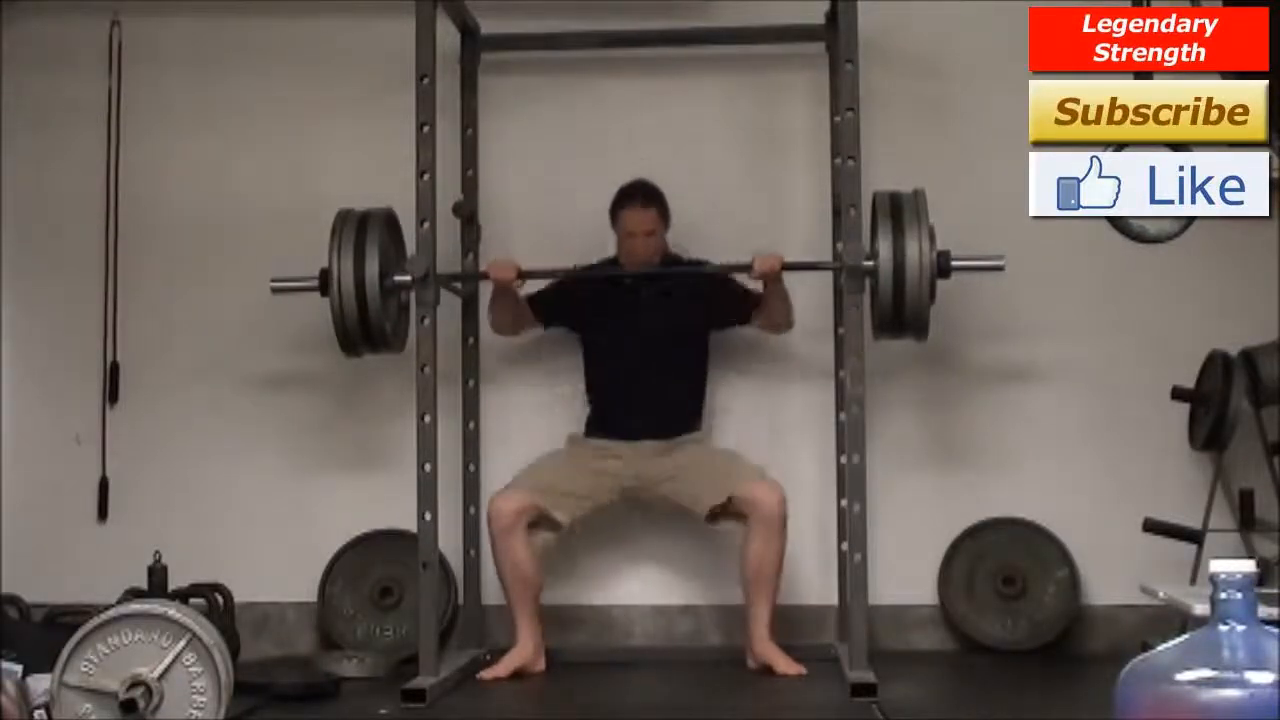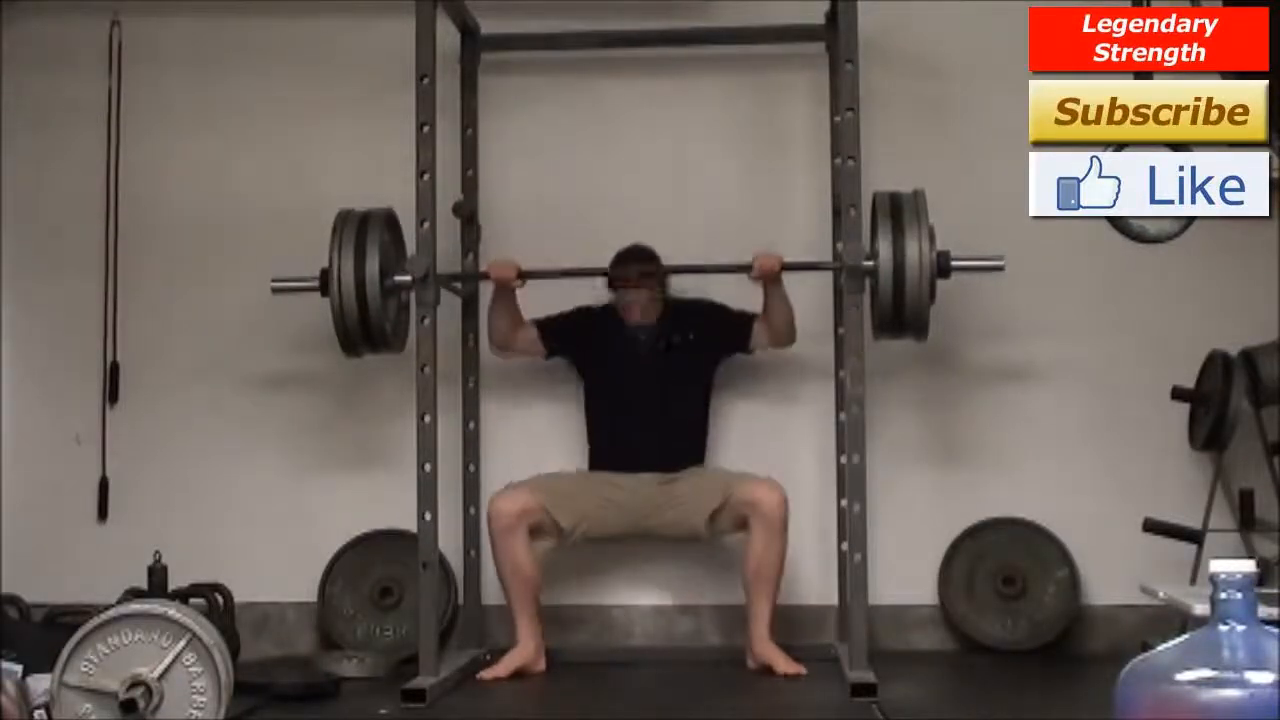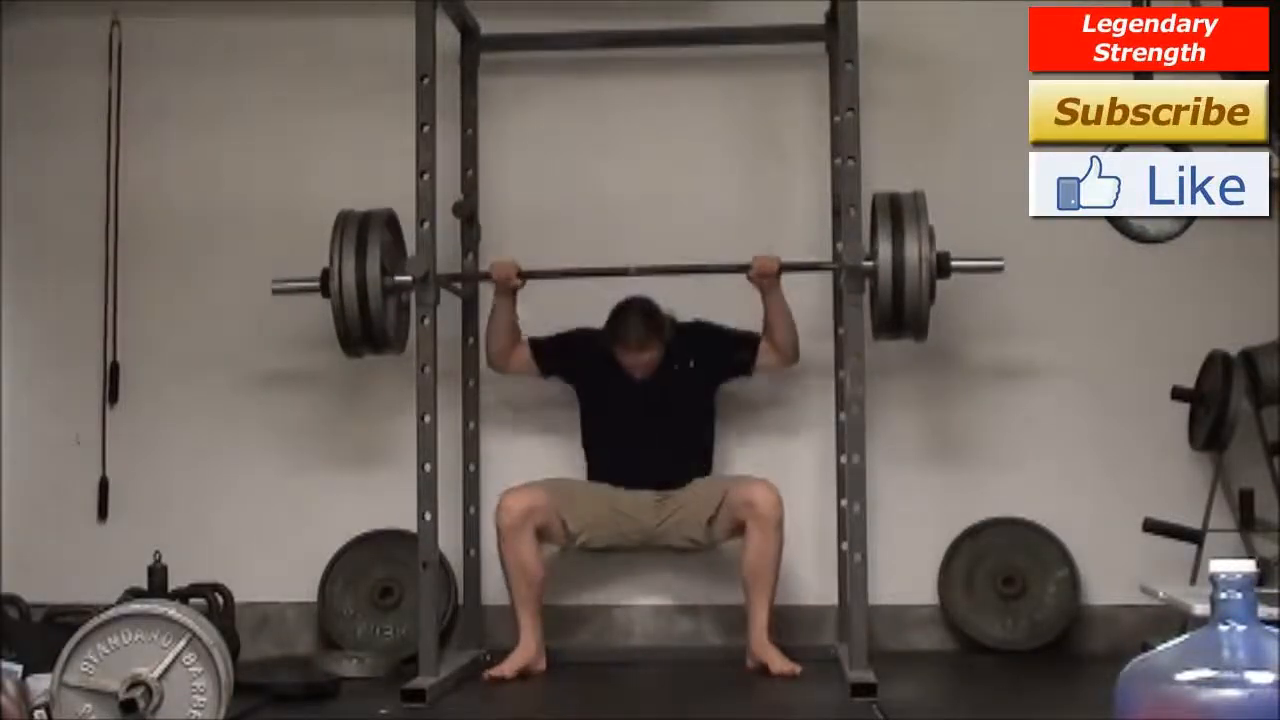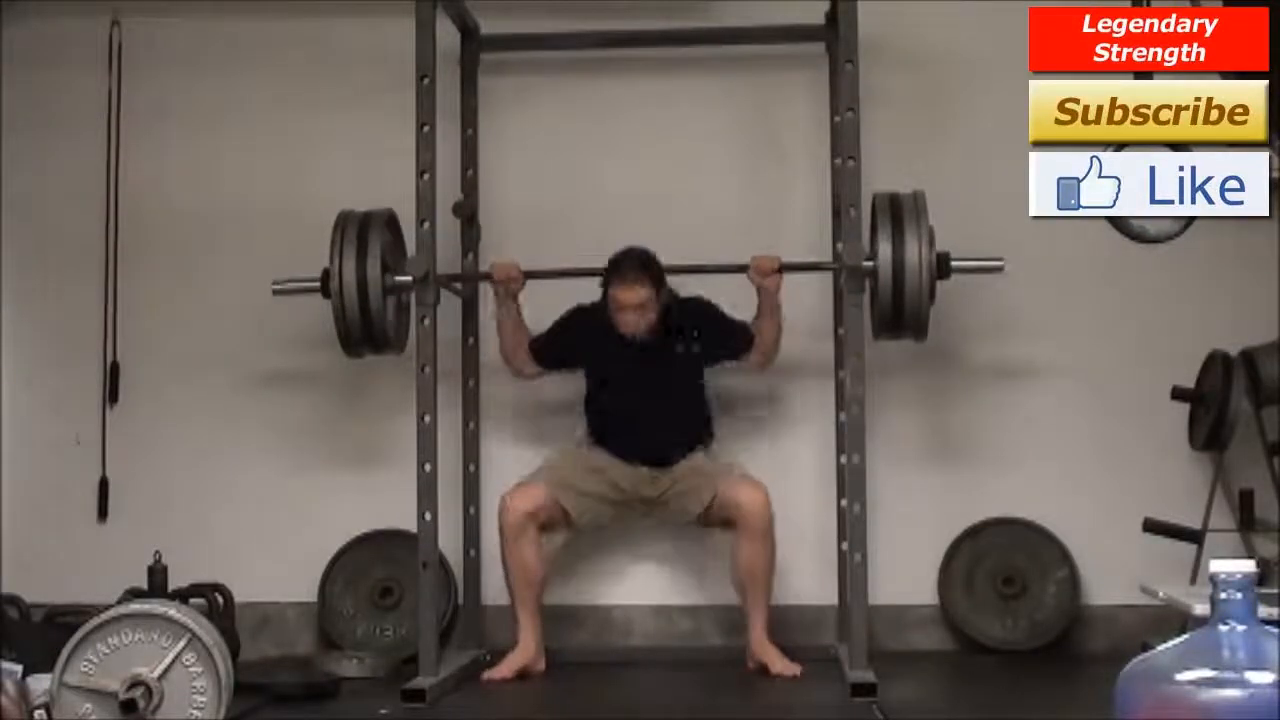
dt=0.2s
person 1, frame 1
left shoulder: (700, 282)
right shoulder: (586, 286)
left elbow: (777, 322)
right elbow: (510, 323)
left wrist: (771, 283)
right wrist: (504, 290)
left hip: (681, 446)
right hip: (601, 447)
left knee: (768, 503)
right knee: (505, 511)
left ankle: (759, 641)
right ankle: (528, 644)
person 1, frame 2
left shoulder: (699, 319)
right shoulder: (588, 326)
left elbow: (781, 336)
right elbow: (505, 341)
left wrist: (772, 283)
right wrist: (503, 292)
left hip: (684, 483)
right hip: (606, 485)
left knee: (768, 501)
right knee: (505, 510)
left ankle: (760, 641)
right ankle: (529, 645)
person 1, frame 3
left shoulder: (701, 344)
right shoulder: (584, 350)
left elbow: (785, 354)
right elbow: (502, 358)
left wrist: (770, 289)
right wrist: (505, 295)
left hip: (687, 499)
right hip: (609, 501)
left knee: (763, 500)
right knee: (514, 508)
left ankle: (759, 642)
right ankle: (530, 645)
person 1, frame 4
left shoulder: (696, 318)
right shoulder: (584, 324)
left elbow: (760, 355)
right elbow: (520, 362)
left wrist: (768, 292)
right wrist: (506, 299)
left hip: (686, 463)
right hip: (606, 462)
left knee: (753, 502)
right knee: (518, 507)
left ankle: (759, 642)
right ankle: (529, 645)
